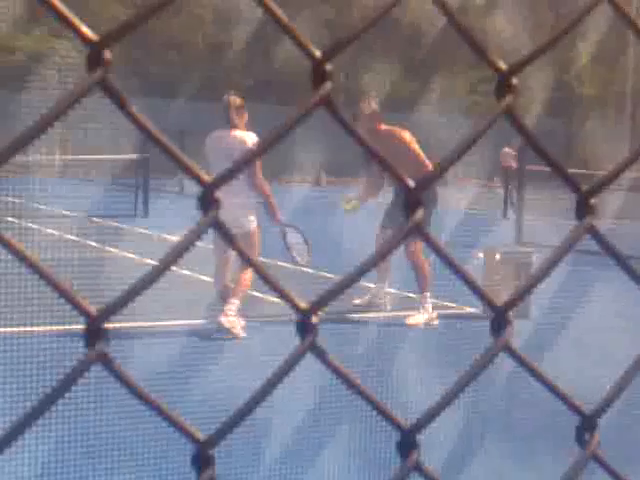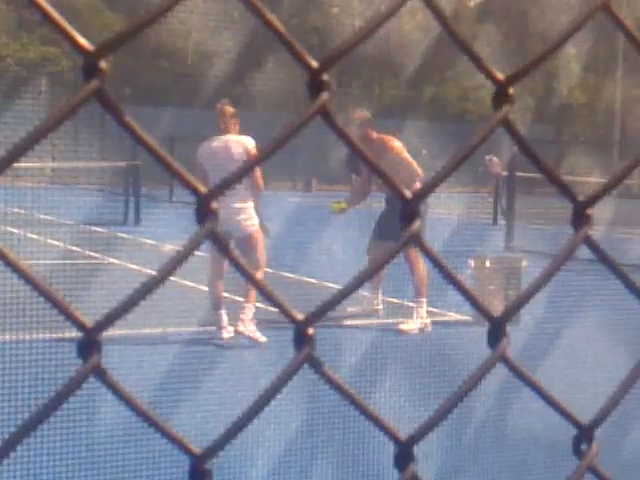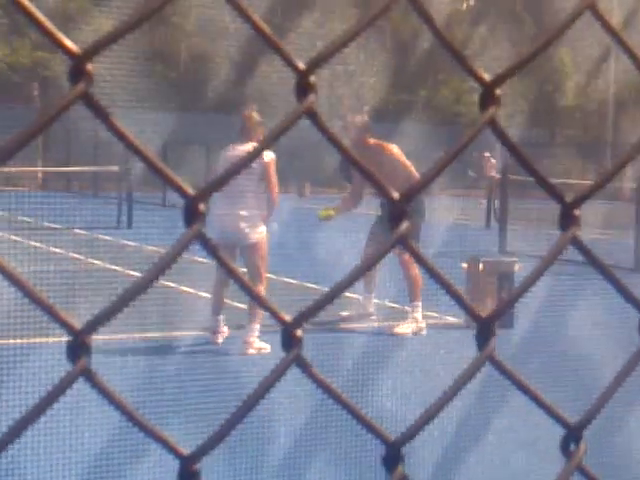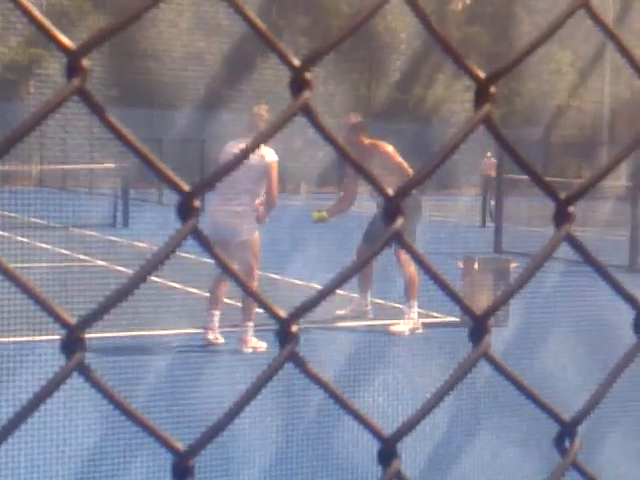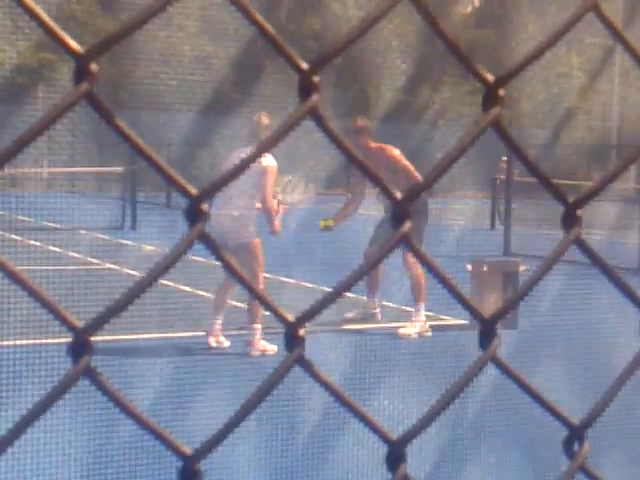
dt=0.5s
person 1, frame 1
left shoulder: (211, 139)
right shoulder: (249, 139)
left elbow: (214, 171)
right elbow: (257, 181)
right wrist: (273, 205)
left hip: (217, 205)
right hip: (241, 207)
left knee: (223, 263)
right knee: (249, 264)
left ankle: (230, 314)
right ankle: (229, 313)
person 1, frame 2
left shoulder: (204, 149)
right shoulder: (246, 143)
left elbow: (203, 187)
right elbow: (257, 184)
right wrist: (255, 204)
left hip: (216, 214)
right hip: (242, 211)
left knee: (217, 270)
right knee: (257, 266)
left ankle: (223, 324)
right ankle: (246, 319)
person 1, frame 3
left shoulder: (226, 153)
right shoulder: (265, 154)
left elbow: (218, 189)
right elbow: (272, 195)
right wrist: (267, 215)
left hip: (221, 218)
right hip: (249, 221)
left knee: (222, 276)
right knee: (257, 281)
left ankle: (218, 329)
right ankle: (251, 339)
person 1, frame 4
left shoulder: (229, 147)
right shoulder: (267, 155)
left elbow: (222, 185)
right elbow: (272, 198)
right wrist: (263, 213)
left hip: (215, 213)
right hip: (241, 218)
left knee: (224, 272)
right knee: (250, 277)
left ankle: (212, 327)
right ankle: (247, 337)
person 1, frame 5
left shoulder: (235, 155)
right shoulder: (267, 161)
right elbow: (266, 201)
left wrist: (264, 206)
right wrist: (274, 222)
left hip: (219, 218)
right hip: (240, 223)
left knee: (230, 278)
right knee: (256, 281)
left ankle: (215, 332)
right ankle: (256, 341)
person 2, frame 1
left shoulder: (399, 136)
right shoulder: (375, 143)
left elbow: (427, 169)
right elbow: (375, 182)
right wrist: (358, 200)
left hip: (421, 193)
right hip: (402, 193)
left knee: (413, 249)
right knee: (382, 240)
left ankle: (427, 309)
right ankle: (379, 294)
person 2, frame 2
left shoulder: (389, 144)
right shoulder: (364, 153)
left elbow: (417, 174)
right elbow: (363, 188)
right wrist: (346, 204)
right hip: (393, 202)
left knee: (411, 253)
right knee: (374, 250)
left ankle: (421, 315)
right ankle: (375, 303)
person 2, frame 3
left shoulder: (386, 150)
right shoulder: (359, 159)
left elbow: (415, 179)
right elbow: (354, 197)
right wrist: (333, 211)
left hip: (408, 206)
right hip: (389, 207)
left knee: (405, 257)
right knee: (368, 254)
left ankle: (416, 318)
right ankle: (368, 307)
person 2, frame 4
left shoulder: (381, 149)
left elbow: (411, 177)
right elbow: (348, 199)
right wrist: (326, 213)
left hip: (406, 204)
left knee: (403, 255)
right knee: (363, 251)
left ankle: (412, 317)
right ankle: (363, 304)
person 2, frame 5
left shoulder: (387, 153)
left elbow: (417, 181)
right elbow: (354, 202)
right wrist: (333, 220)
left hip: (413, 208)
right hip: (393, 210)
left knee: (410, 258)
right knee: (370, 254)
left ankle: (420, 319)
right ankle: (372, 307)
